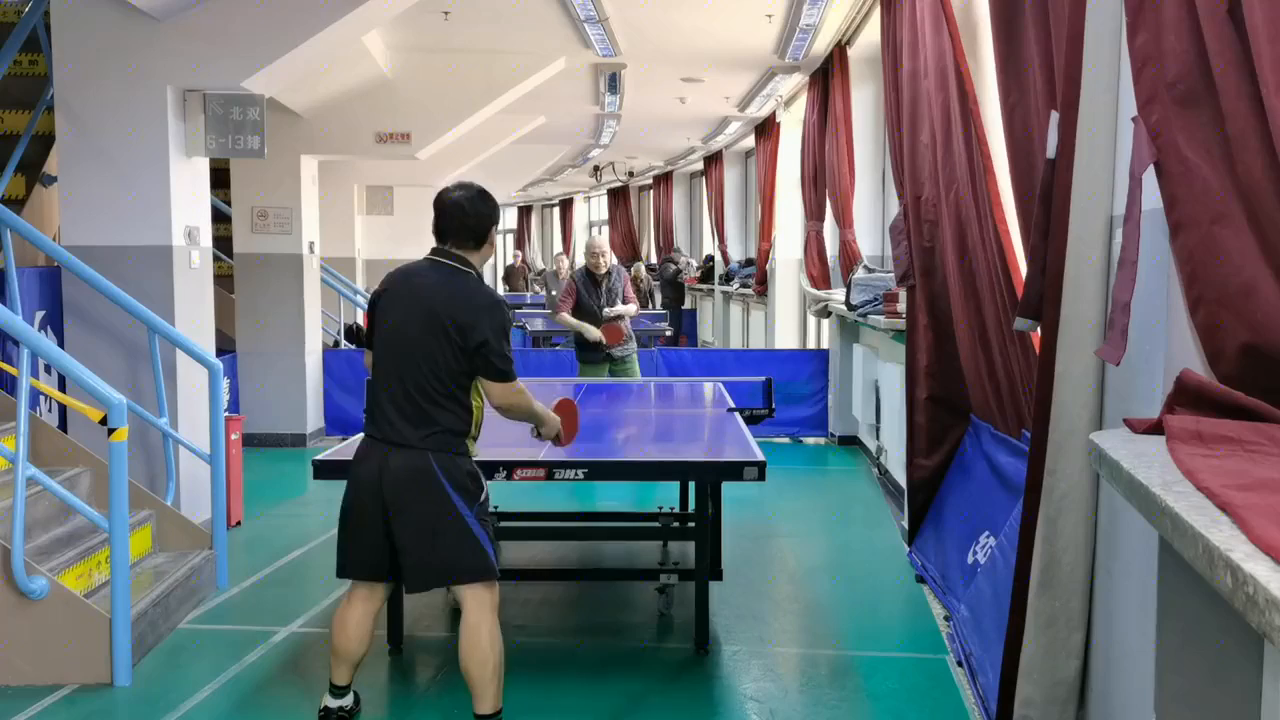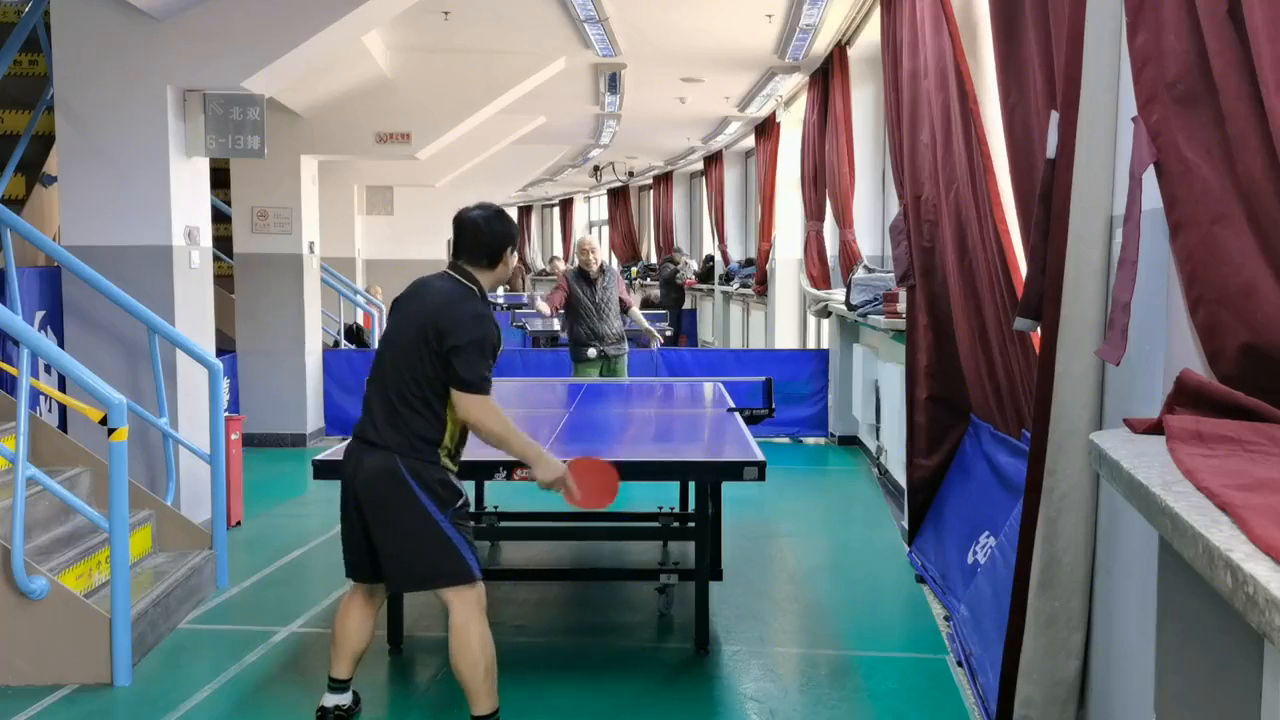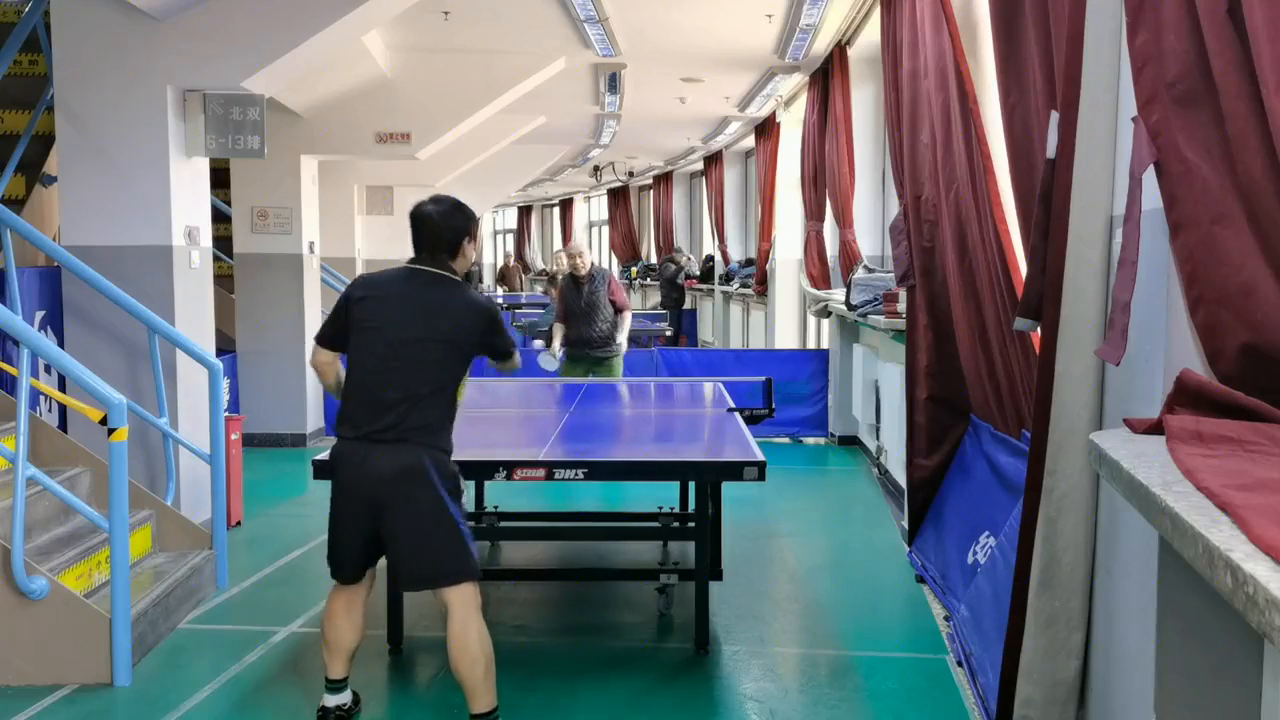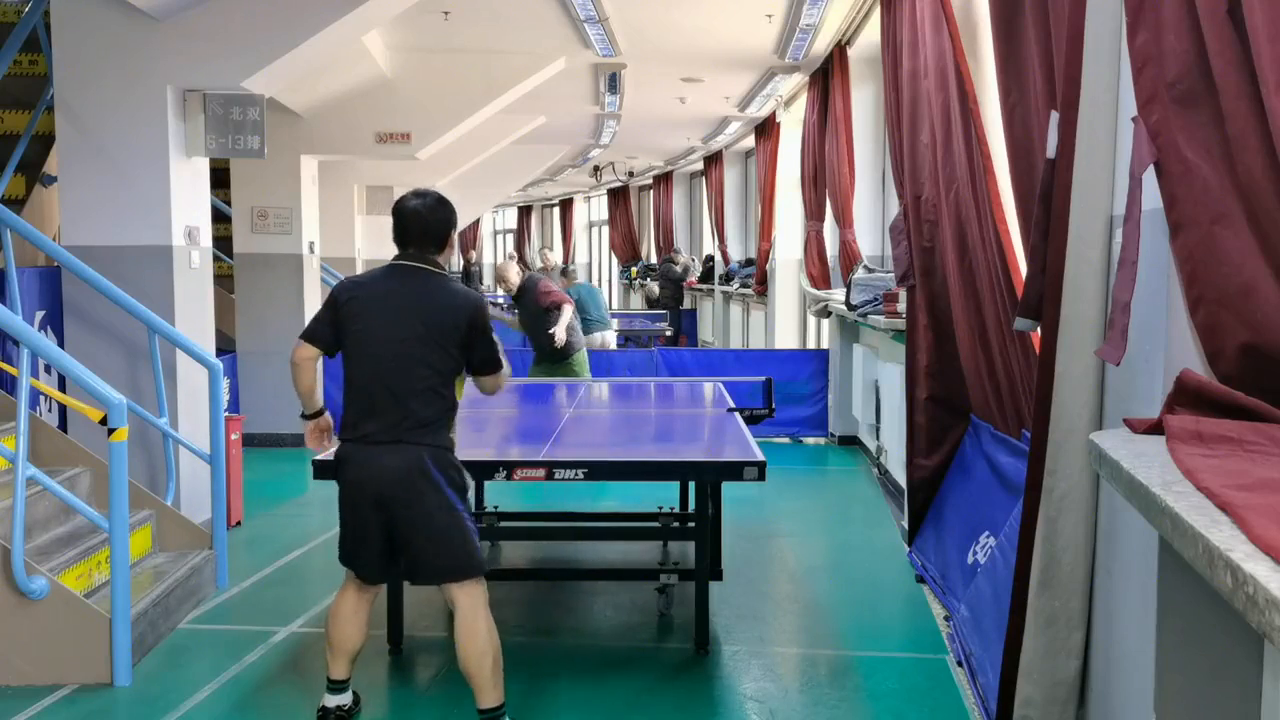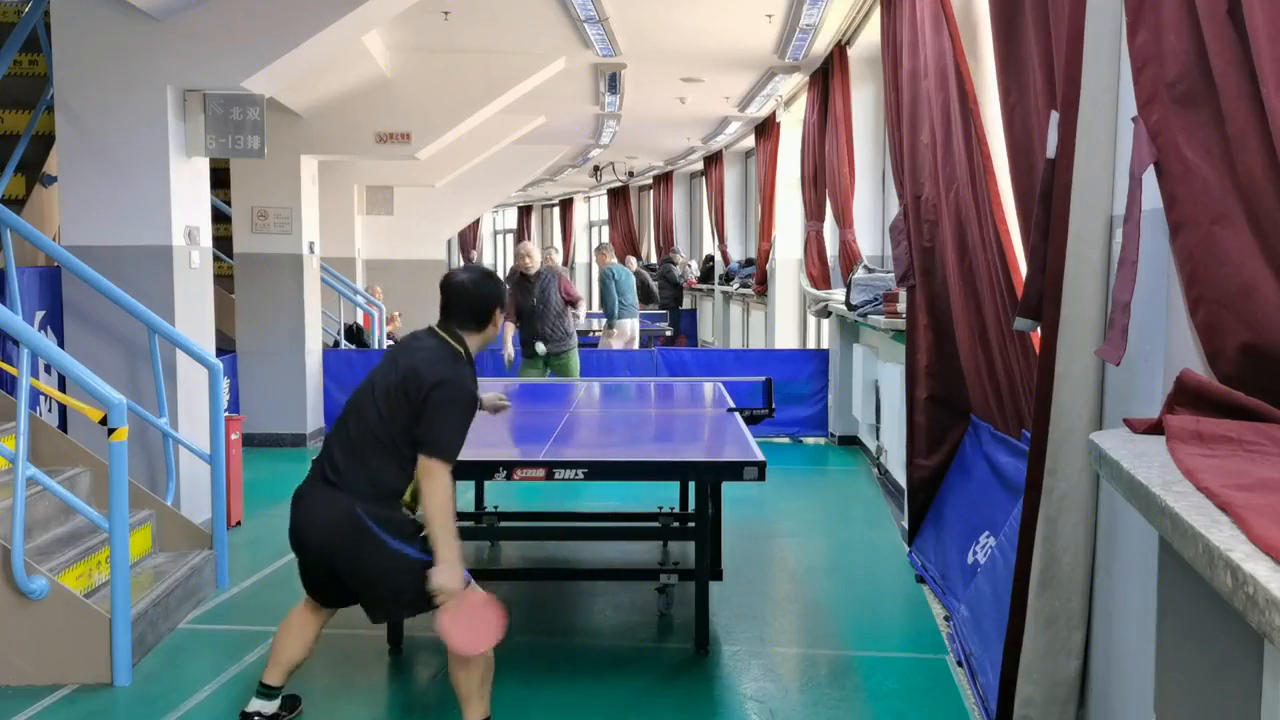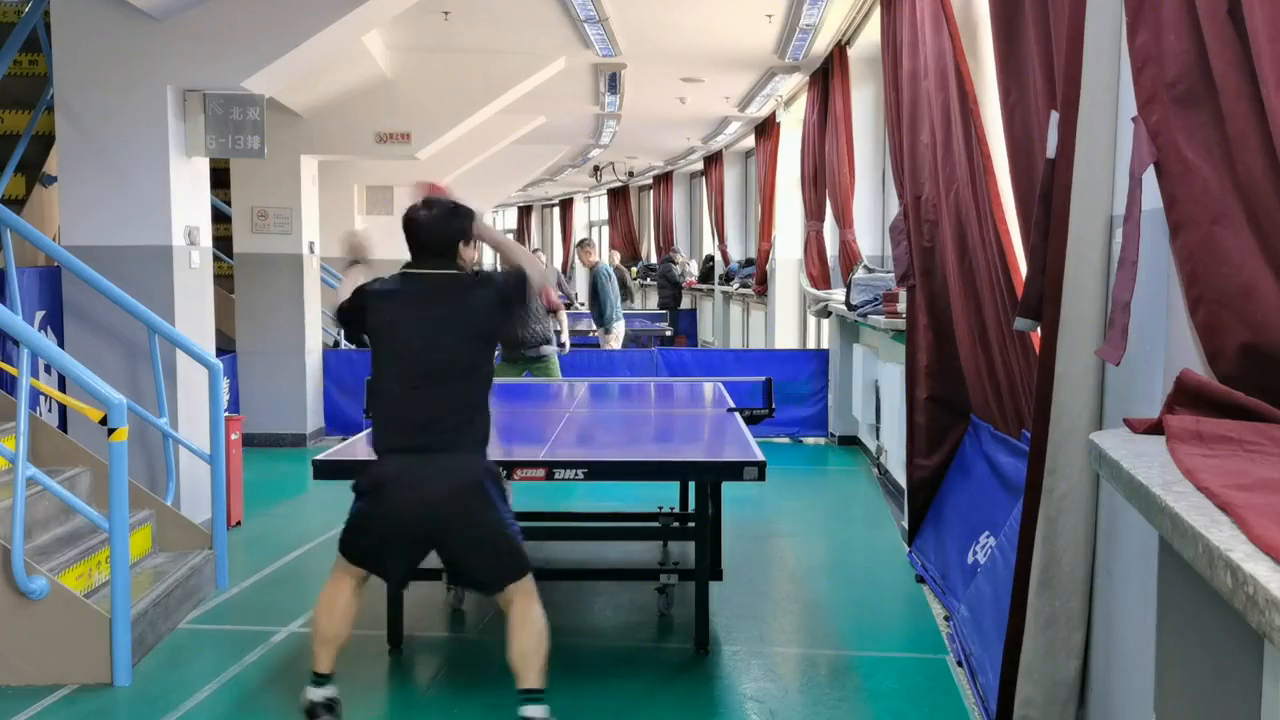
dt=0.5s
person 1, frame 1
left shoulder: (393, 283)
right shoulder: (483, 303)
right elbow: (503, 395)
right wrist: (543, 418)
left hip: (375, 459)
right hip: (435, 468)
left knee: (365, 588)
right knee: (479, 596)
person 1, frame 2
left shoulder: (417, 291)
right shoulder: (473, 318)
right elbow: (473, 409)
right wrist: (537, 457)
left hip: (363, 460)
right hip: (411, 472)
left knee: (366, 586)
right knee: (466, 598)
person 1, frame 3
left shoulder: (364, 289)
right shoulder: (477, 310)
left elbow: (322, 360)
right elbow: (507, 360)
right wrist: (498, 344)
left hip: (352, 460)
right hip: (418, 467)
left knee: (349, 582)
right knee: (461, 599)
person 1, frame 4
left shoulder: (351, 292)
right shoulder: (465, 304)
left elbow: (303, 357)
right elbow: (491, 383)
left wrist: (314, 413)
right wrist: (501, 360)
left hip: (360, 461)
right hip: (423, 465)
left knee: (359, 583)
right knee: (468, 595)
person 1, frame 5
left shoulder: (417, 345)
right shoulder: (453, 383)
right elbow: (431, 476)
left wrist: (477, 401)
right wrist: (448, 560)
left hip: (309, 507)
right hip: (357, 518)
left knee: (320, 603)
person 1, frame 6
left shoulder: (378, 297)
right shoulder: (489, 294)
left elbow: (343, 315)
right elbow: (532, 269)
right wrist: (487, 231)
left hip: (395, 478)
right hip: (464, 479)
left knee: (347, 574)
right knee: (521, 596)
